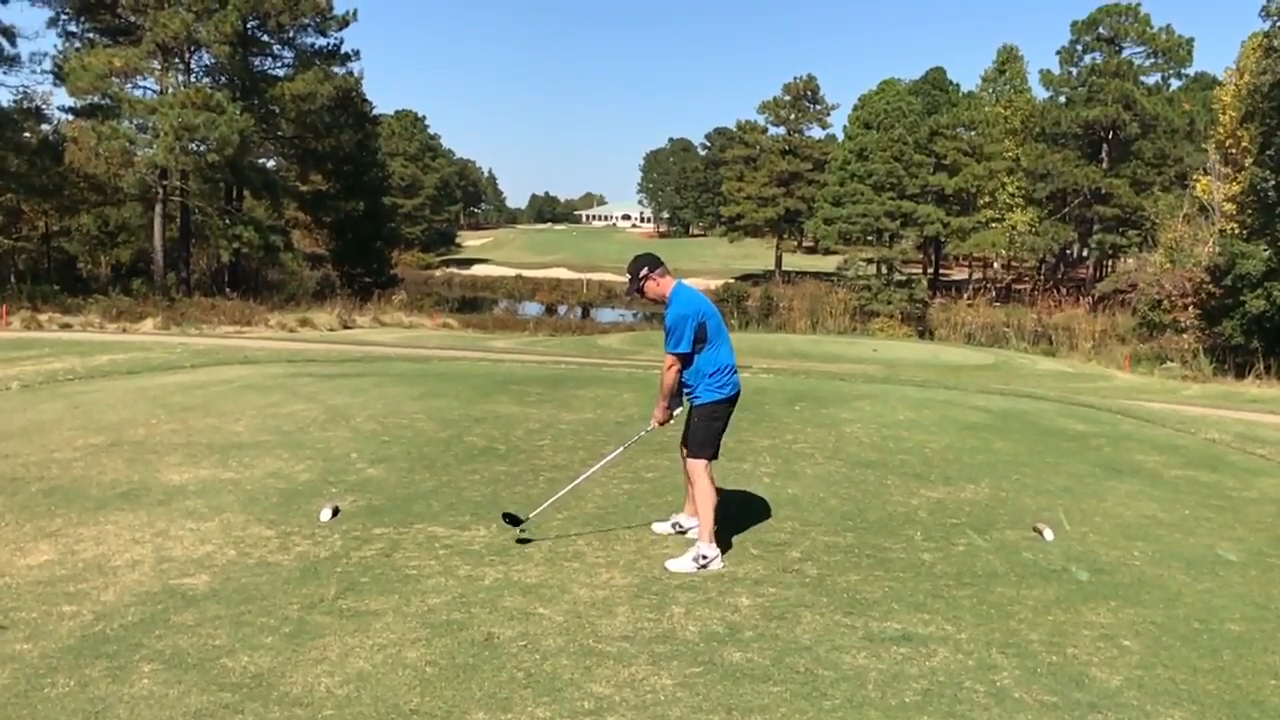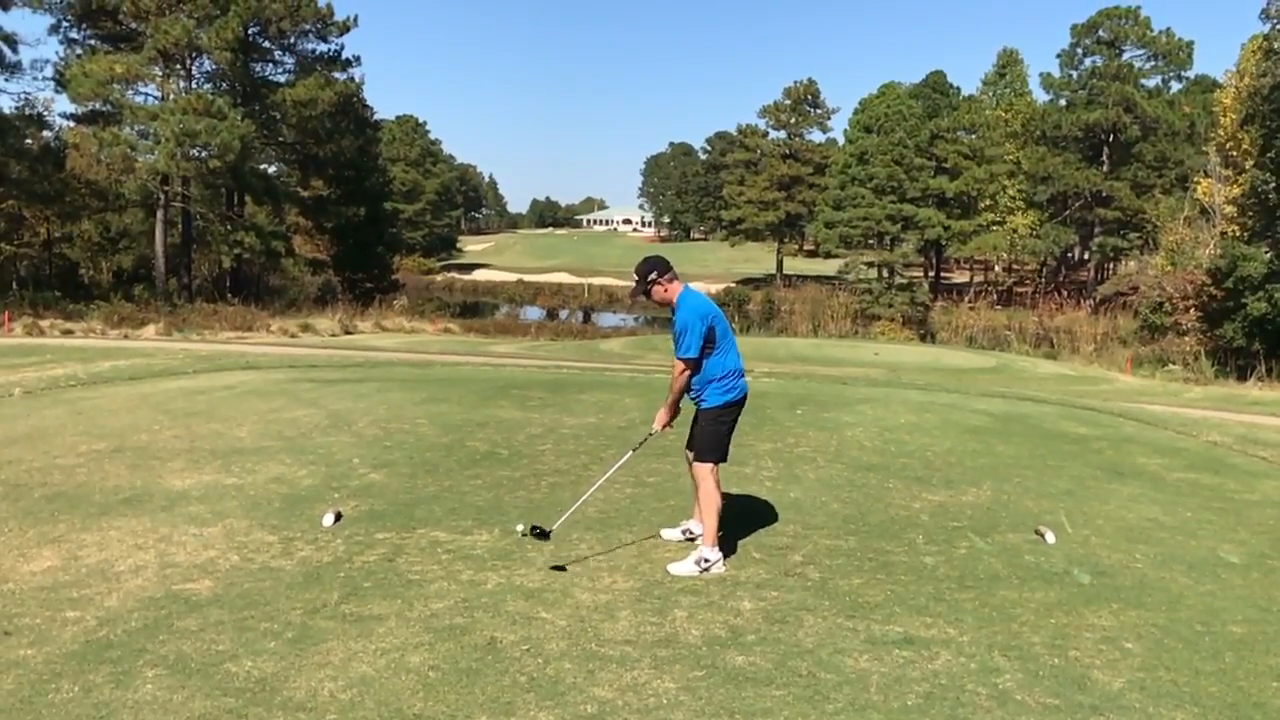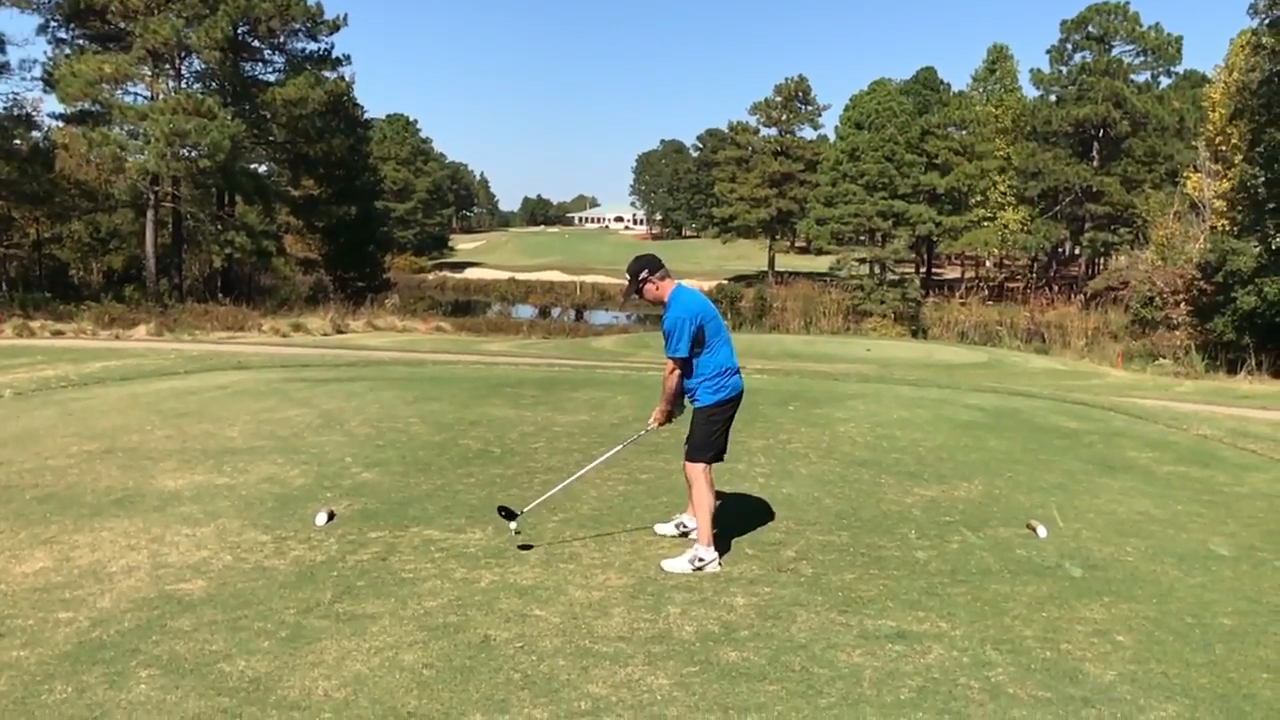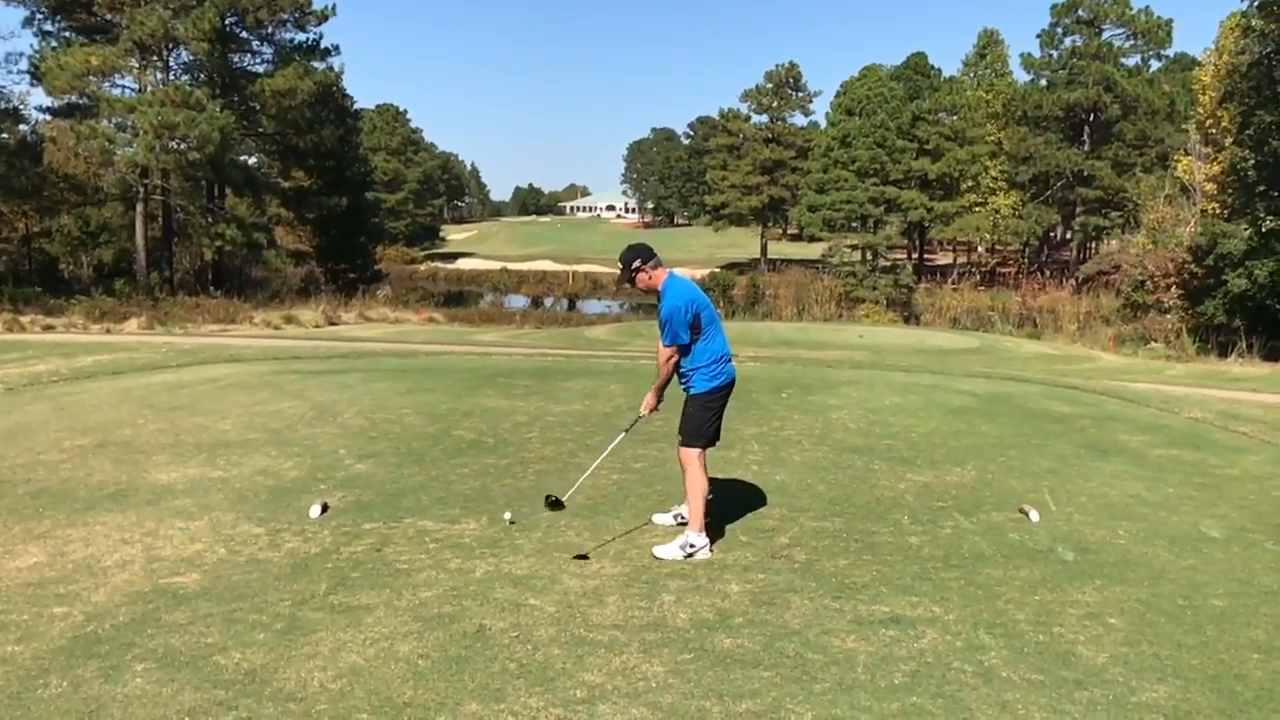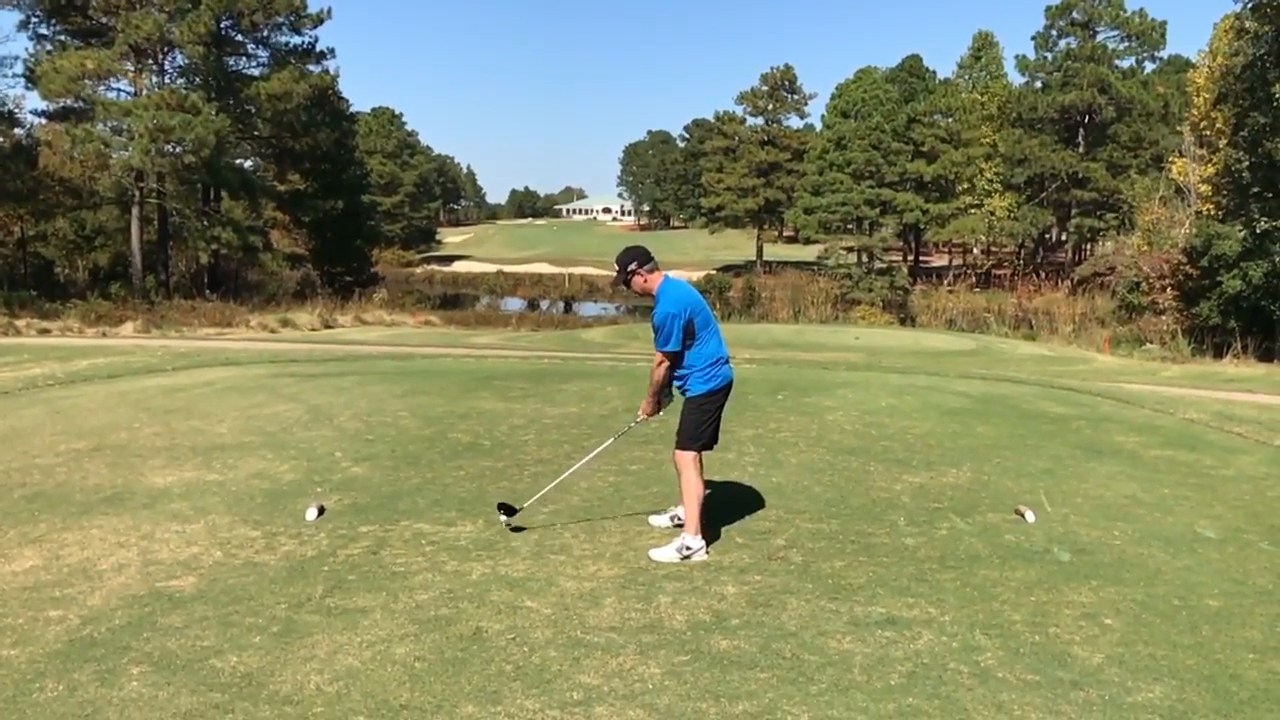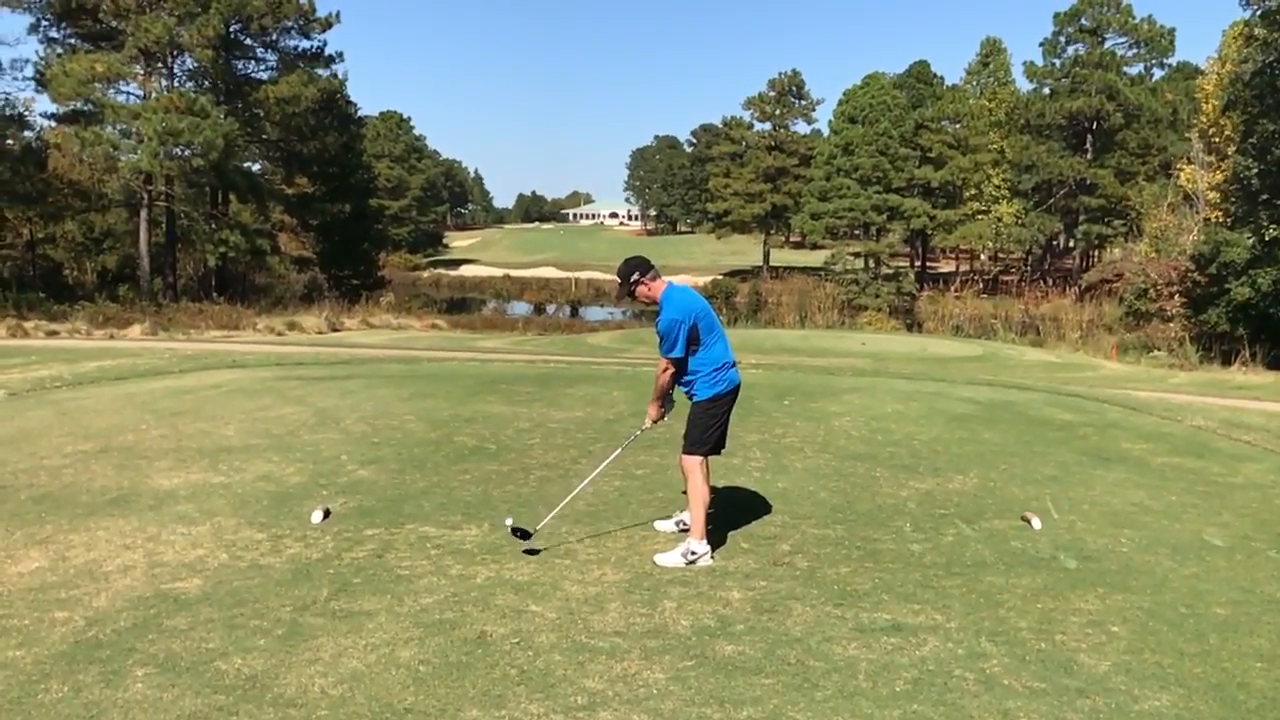
dt=0.5s
person 1, frame 1
left shoulder: (680, 308)
right shoulder: (685, 297)
left elbow: (673, 366)
left wrist: (662, 406)
right wrist: (673, 400)
left hip: (713, 392)
right hip: (712, 389)
left knee: (698, 464)
right knee: (688, 453)
left ankle: (707, 550)
right ankle: (689, 518)
person 1, frame 2
left shoulder: (689, 312)
right shoulder: (689, 302)
left elbow: (684, 370)
right elbow: (690, 365)
left wrist: (668, 409)
right wrist: (673, 405)
left hip: (721, 395)
right hip: (716, 393)
left knee: (705, 467)
right knee: (694, 456)
left ankle: (710, 553)
right ankle: (699, 524)
person 1, frame 3
left shoulder: (678, 312)
right shoulder: (686, 296)
left elbow: (674, 369)
left wrist: (664, 408)
right wrist: (675, 401)
left hip: (715, 393)
right hip: (719, 388)
left knee: (696, 467)
right knee: (695, 456)
left ankle: (704, 552)
right ankle: (692, 519)
person 1, frame 4
left shoulder: (674, 300)
right shoulder: (675, 287)
left elbow: (670, 355)
right elbow: (667, 346)
left wrist: (655, 393)
right wrist: (656, 390)
left hip: (709, 380)
right hip: (708, 377)
left knee: (690, 453)
right knee: (692, 446)
left ankle: (696, 538)
right ankle: (691, 509)
person 1, frame 5
left shoulder: (668, 305)
right shoulder: (674, 288)
left elbow: (662, 361)
left wrist: (650, 399)
right wrist: (663, 391)
left hip: (705, 383)
right hip: (708, 379)
left knee: (685, 456)
right knee: (689, 451)
left ankle: (692, 541)
right ankle: (687, 510)
person 1, frame 6
left shoulder: (672, 312)
right shoulder: (679, 293)
left elbow: (668, 367)
left wrist: (655, 404)
right wrist: (665, 397)
left hip: (712, 387)
right hip: (716, 383)
left knee: (692, 460)
right knee: (696, 455)
left ankle: (698, 545)
right ankle: (693, 515)
